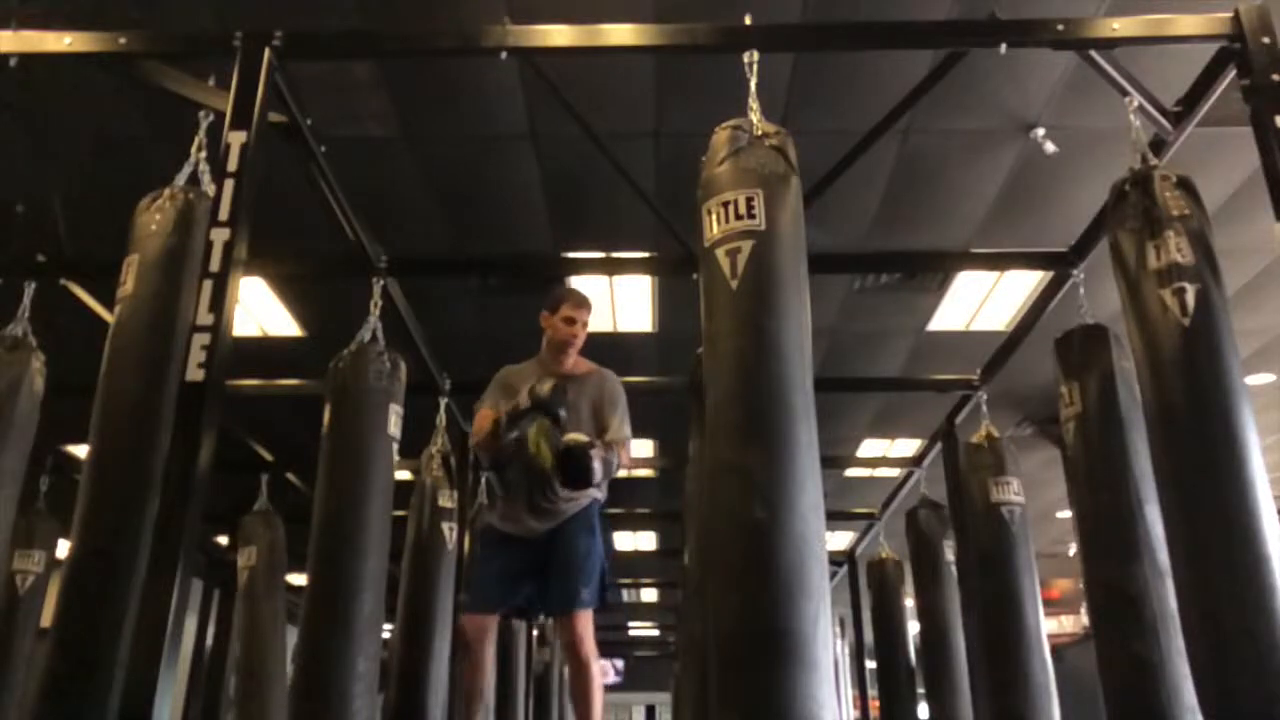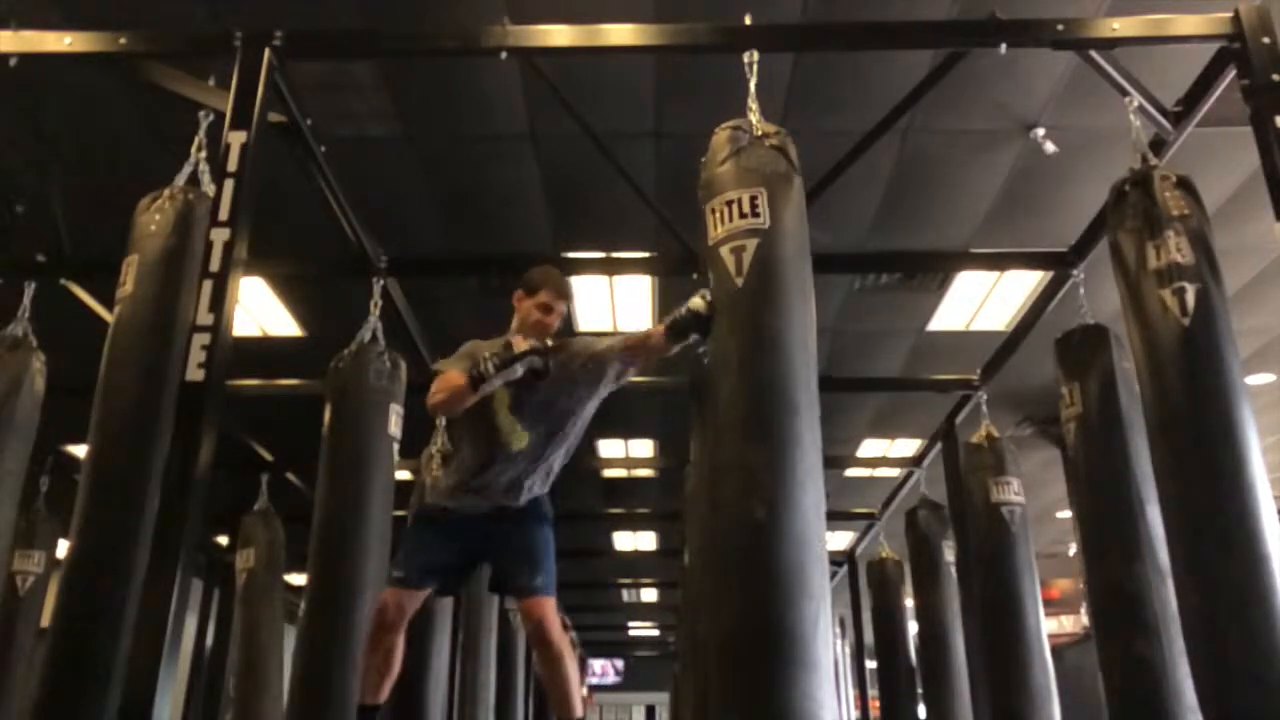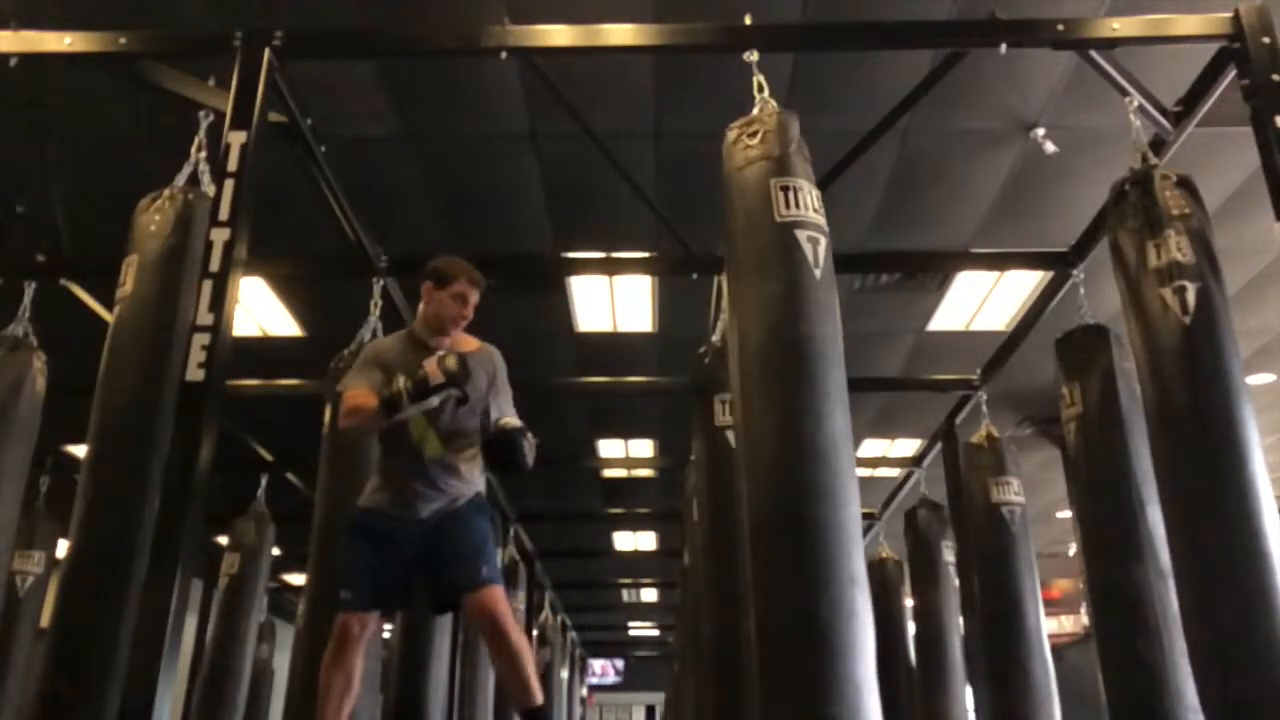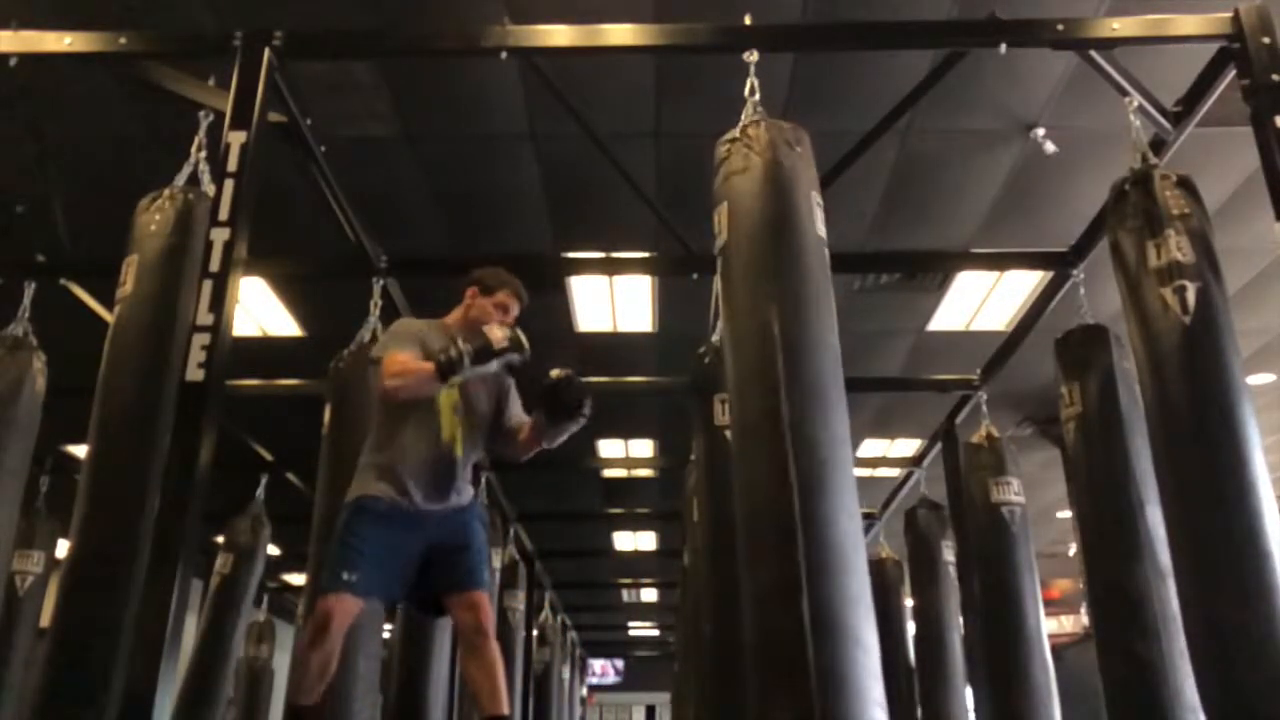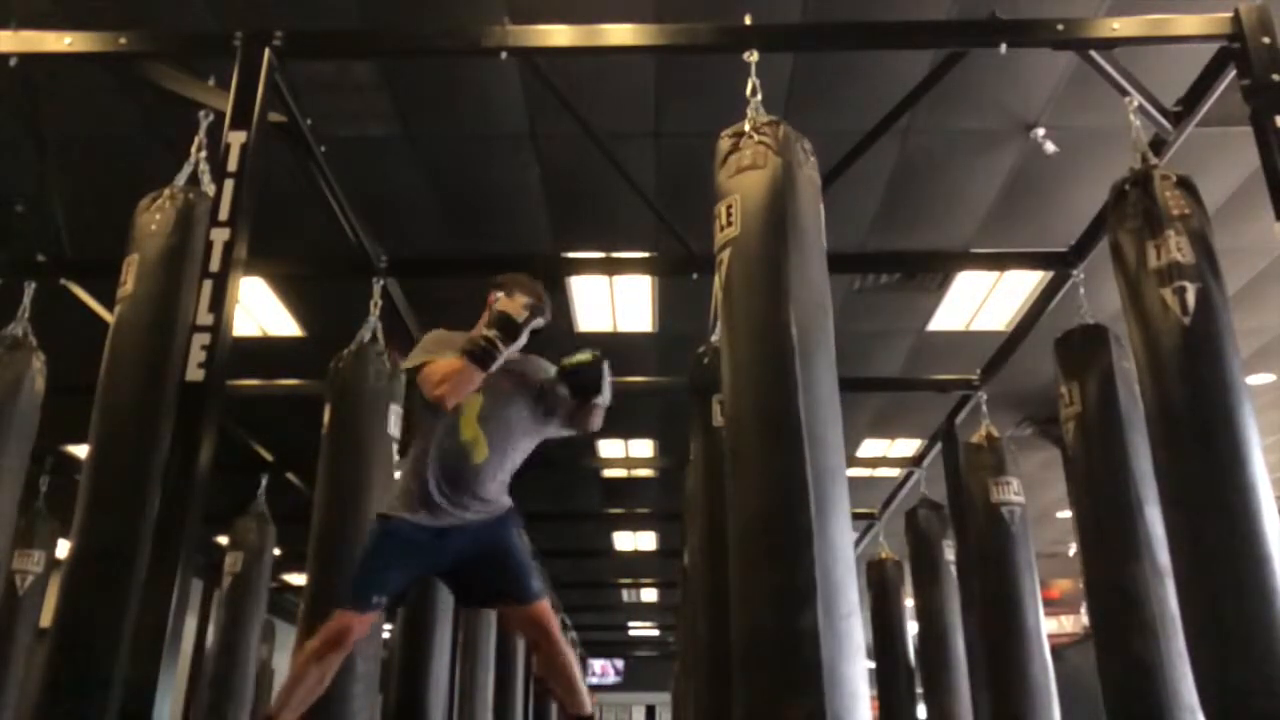
dt=1s
person 1, frame 1
left shoulder: (603, 382)
right shoulder: (511, 377)
left elbow: (622, 448)
right elbow: (479, 440)
left wrist: (598, 459)
right wrist: (522, 411)
left hip: (572, 516)
right hip: (508, 518)
left knee: (577, 633)
right knee: (473, 626)
person 1, frame 2
left shoulder: (579, 357)
right shoulder: (477, 352)
left elbow: (646, 344)
right elbow: (438, 401)
left wrist: (691, 318)
right wrist: (500, 365)
left hip: (519, 507)
right hip: (453, 500)
left knee: (543, 622)
right knee: (391, 609)
person 1, frame 3
left shoulder: (487, 359)
right shoulder: (383, 353)
left elbow: (503, 426)
right elbow: (350, 417)
left wrist: (513, 442)
right wrist: (414, 391)
left hip: (457, 508)
right hip: (387, 510)
left knee: (494, 615)
right knee: (350, 629)
person 1, frame 4
left shoulder: (497, 371)
right shoulder: (412, 332)
left elbow: (517, 446)
right elbow: (395, 381)
left wrist: (555, 420)
right wrist: (470, 355)
left hip: (453, 510)
right hip: (385, 501)
left knee: (478, 622)
right knee: (330, 615)
person 1, frame 5
left shoulder: (537, 374)
right shoulder: (442, 344)
left elbow: (587, 422)
right elbow: (441, 393)
left wrist: (594, 389)
right wrist: (499, 337)
left hip: (486, 521)
right hip: (414, 518)
left knee: (543, 626)
right knee: (345, 630)
